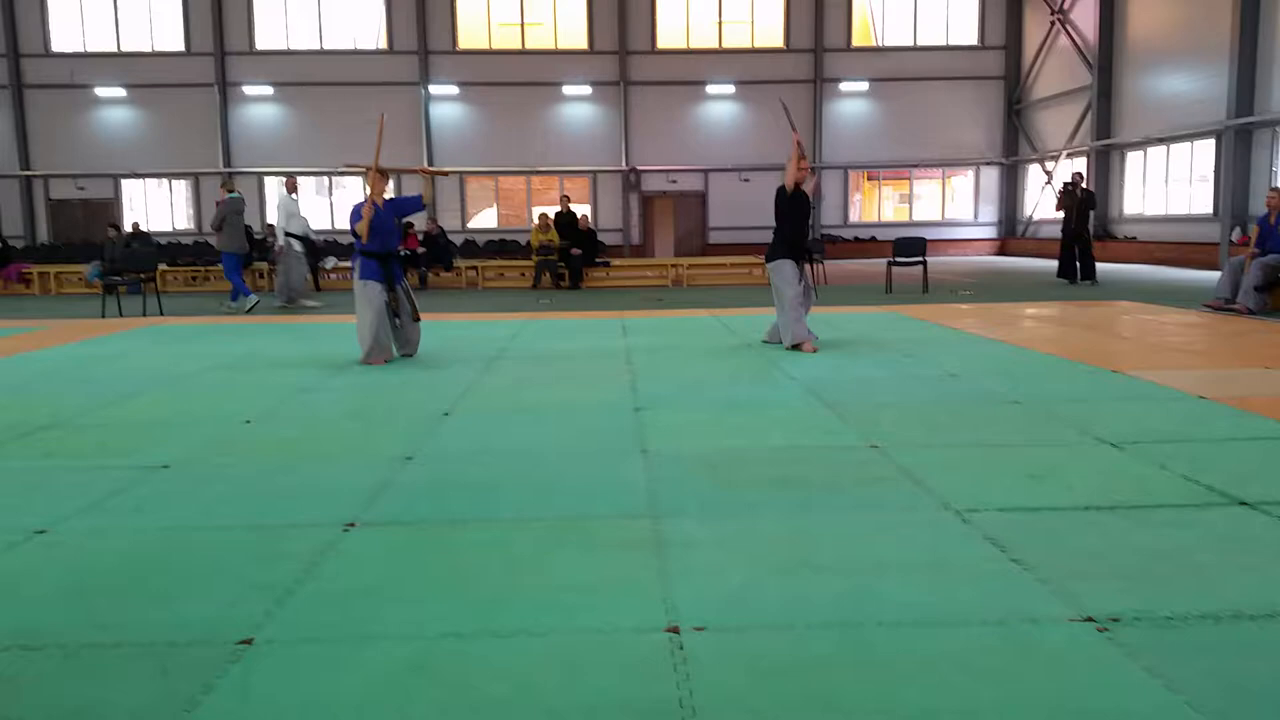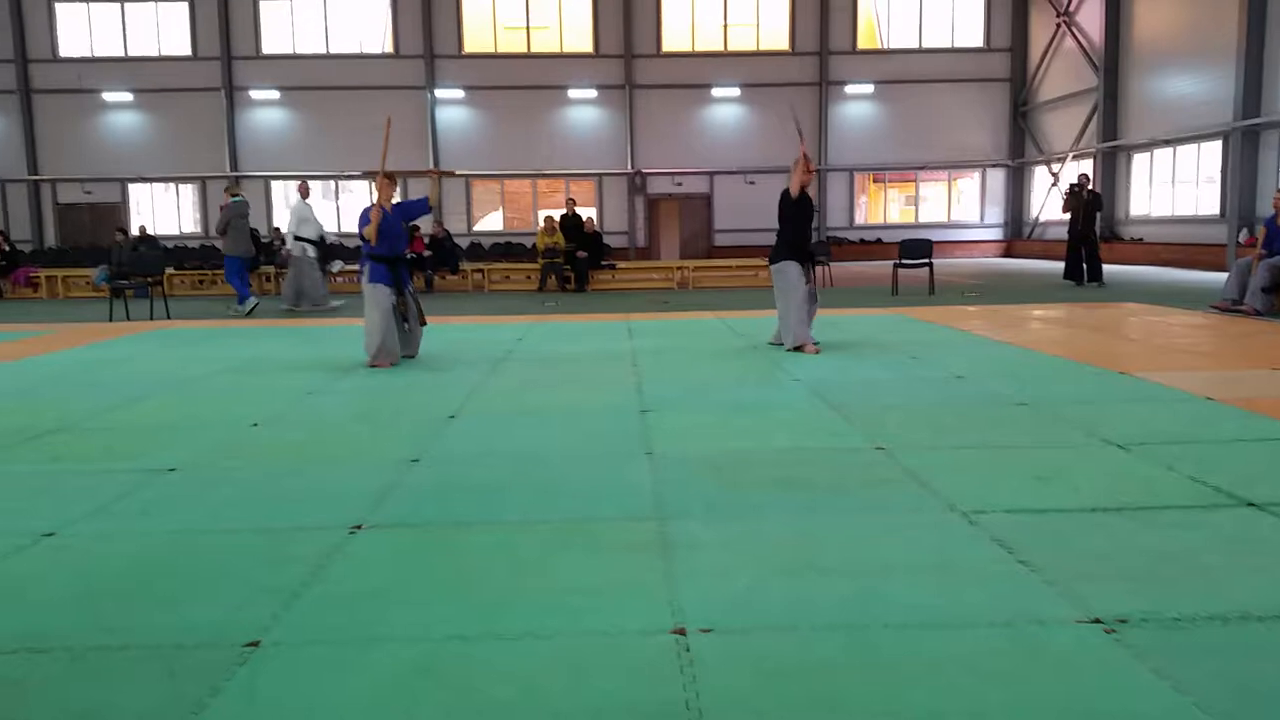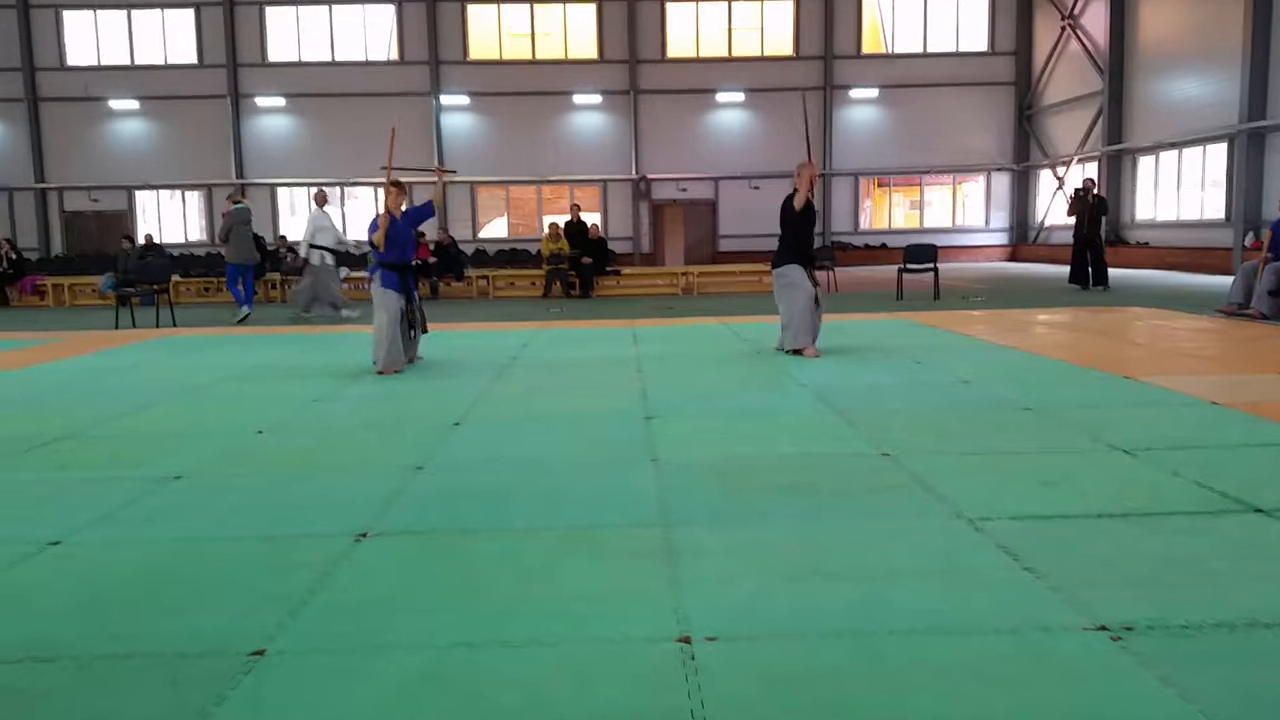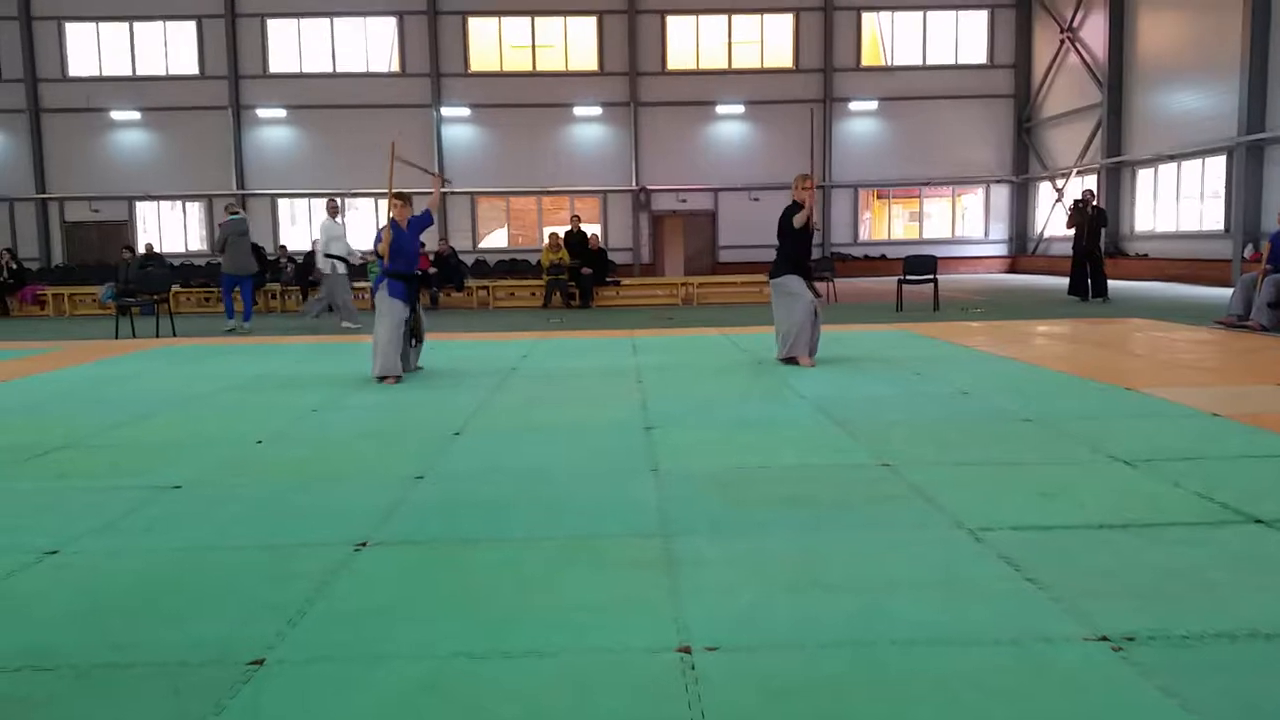
dt=0.1s
person 1, frame 1
left shoulder: (802, 195)
right shoulder: (784, 193)
right elbow: (789, 182)
right wrist: (794, 148)
left hip: (797, 253)
right hip: (782, 254)
left knee: (804, 296)
right knee: (791, 295)
left ankle: (778, 334)
right ankle: (799, 339)
person 1, frame 2
left shoulder: (805, 198)
right shoulder: (788, 197)
right elbow: (794, 189)
right wrist: (801, 161)
left hip: (800, 256)
right hip: (785, 256)
left knee: (809, 298)
right knee: (796, 297)
left ankle: (785, 337)
right ankle: (801, 341)
person 1, frame 3
left shoulder: (807, 202)
right shoulder: (791, 200)
right elbow: (798, 203)
right wrist: (805, 189)
left hip: (801, 260)
right hip: (787, 261)
left knee: (812, 301)
right knee: (804, 294)
left ankle: (788, 342)
right ankle: (801, 343)
person 1, frame 4
left shoulder: (805, 215)
right shoulder: (790, 212)
right elbow: (797, 222)
right wrist: (806, 210)
left hip: (799, 270)
right hip: (785, 271)
left knee: (810, 312)
right knee: (805, 303)
left ankle: (789, 352)
right ankle: (798, 352)
person 2, frame 1
left shoulder: (395, 206)
right shoulder: (360, 209)
left elbow: (424, 199)
right elbow: (360, 232)
left wrist: (427, 179)
right wrist: (366, 219)
left hip: (391, 264)
right hip: (369, 265)
left knee: (403, 307)
right knee: (373, 309)
left ankle: (405, 347)
right ankle: (375, 353)
person 2, frame 2
left shoulder: (403, 210)
right shoulder: (369, 213)
left elbow: (430, 202)
right elbow: (367, 236)
right wrist: (374, 223)
left hip: (398, 268)
right hip: (377, 269)
left knee: (409, 310)
right knee: (381, 312)
left ankle: (407, 348)
right ankle: (381, 356)
person 2, frame 3
left shoulder: (410, 216)
right shoulder: (381, 220)
left elbow: (435, 203)
right elbow: (376, 242)
left wrist: (440, 181)
right wrist: (380, 230)
left hip: (405, 275)
right hip: (385, 276)
left knee: (412, 317)
right knee: (388, 318)
left ankle: (406, 354)
right ankle: (388, 363)
person 2, frame 4
left shoulder: (414, 226)
right shoulder: (387, 231)
left elbow: (431, 210)
right elbow: (382, 252)
left wrist: (437, 188)
right wrist: (385, 243)
left hip: (408, 284)
right hip: (390, 285)
left knee: (414, 326)
right knee: (391, 326)
left ankle: (407, 364)
right ankle: (388, 371)
